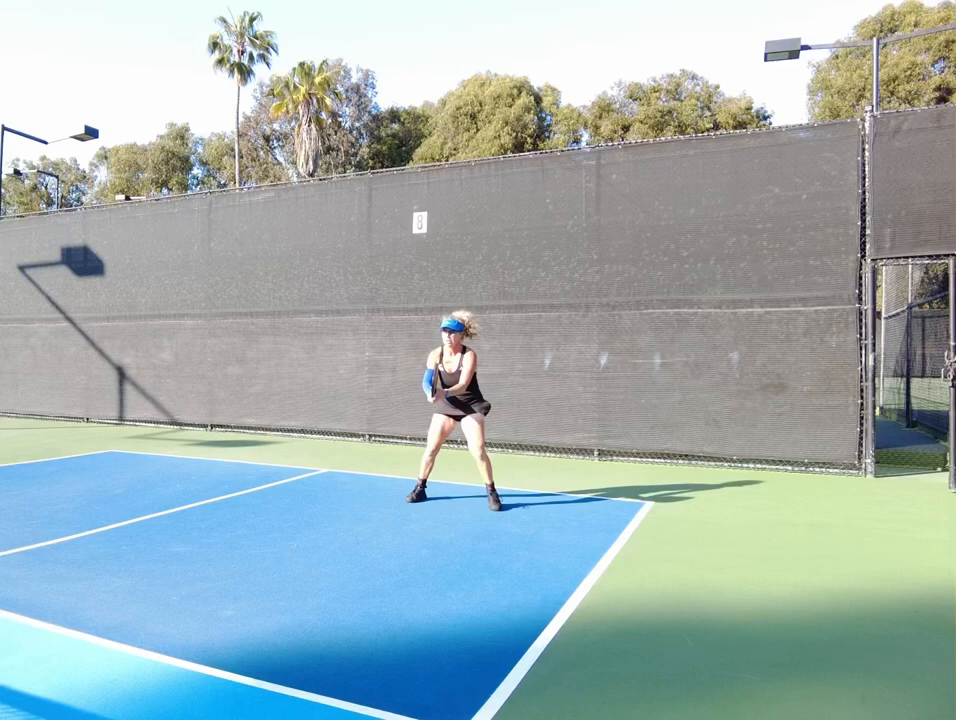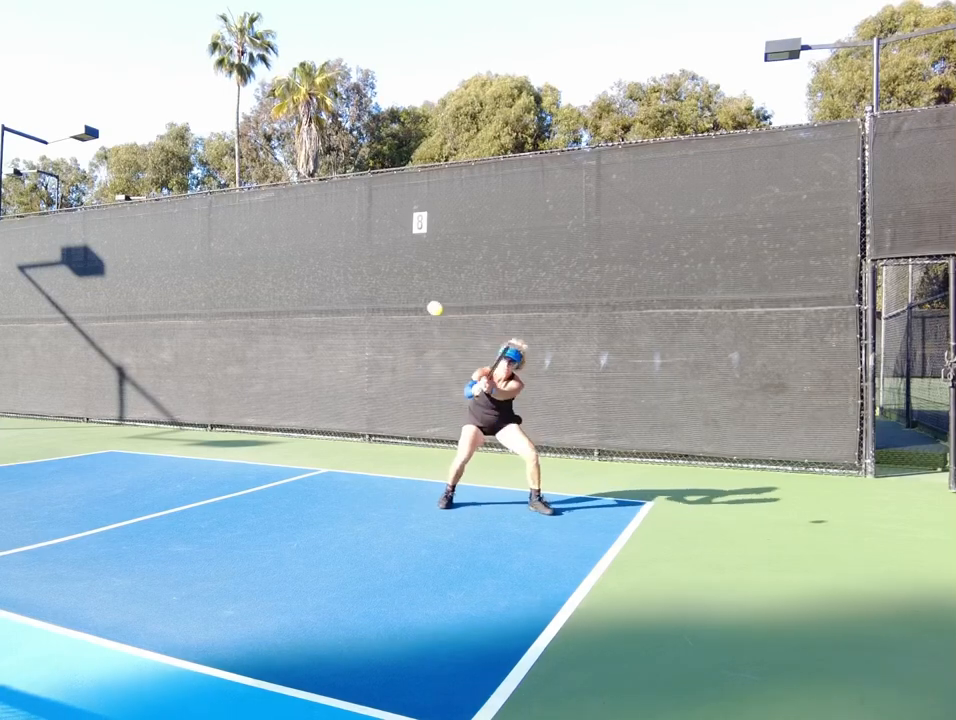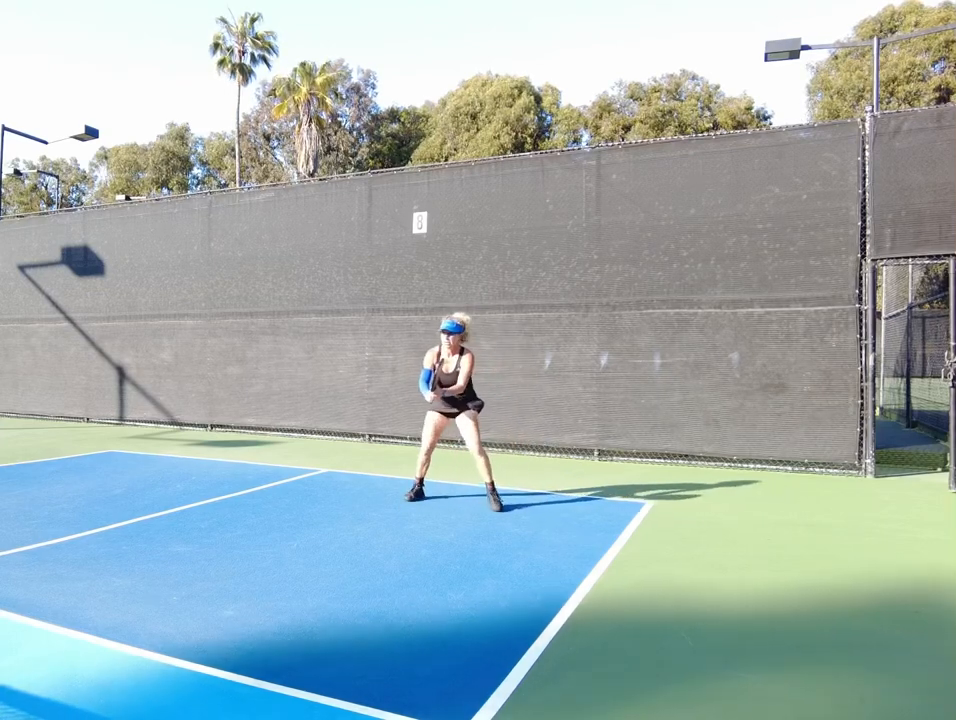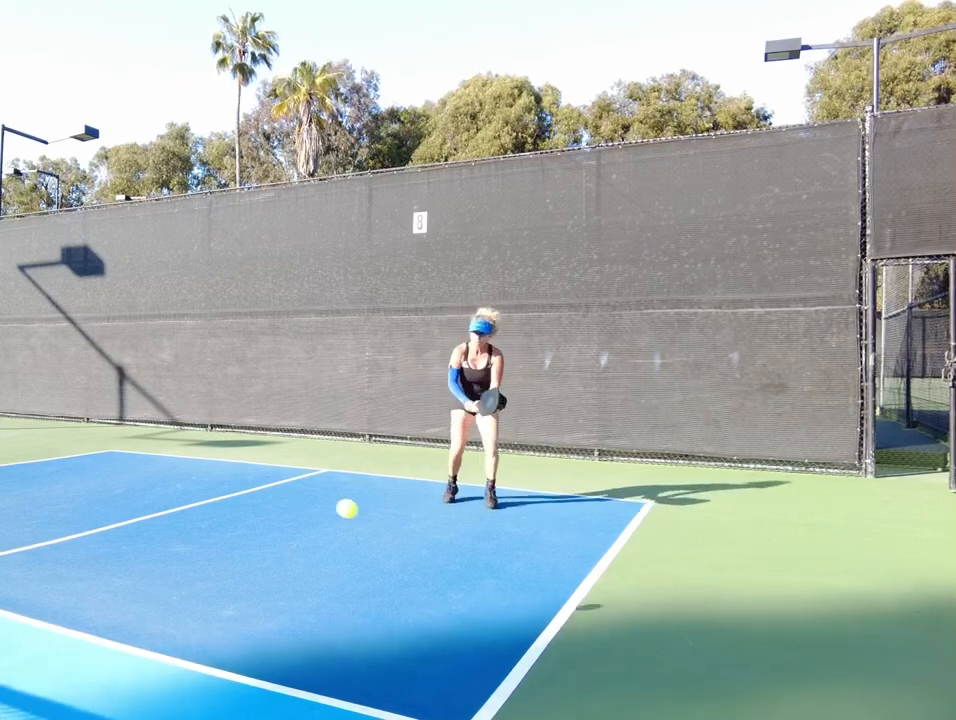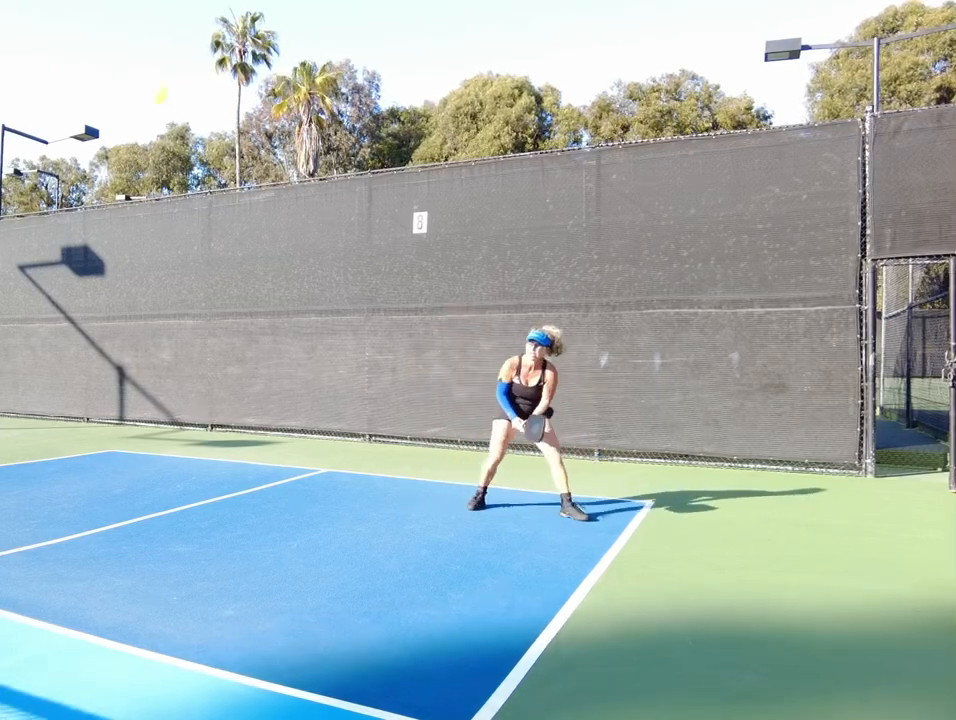
dt=1s
person 1, frame 1
left shoulder: (470, 356)
right shoulder: (435, 355)
left elbow: (464, 385)
right elbow: (427, 381)
left wrist: (444, 393)
right wrist: (430, 393)
left hip: (471, 407)
right hip: (446, 407)
left knee: (478, 451)
right knee: (431, 448)
left ankle: (492, 493)
right ankle: (420, 488)
person 1, frame 2
left shoulder: (517, 384)
right shoulder: (483, 373)
left elbow: (502, 395)
left wrist: (489, 389)
right wrist: (475, 390)
left hip: (504, 423)
right hip: (476, 421)
left knee: (531, 454)
right knee: (462, 457)
left ankle: (535, 498)
right ankle: (448, 493)
person 1, frame 3
left shoulder: (467, 356)
right shoulder: (433, 354)
left elbow: (461, 386)
right elbow: (424, 381)
left wrist: (442, 392)
right wrist: (428, 394)
left hip: (465, 404)
right hip: (439, 405)
left knee: (476, 447)
right knee: (426, 447)
left ankle: (491, 491)
right ankle: (418, 487)
person 1, frame 4
left shoulder: (496, 355)
right shoulder: (460, 351)
left elbow: (495, 385)
right elbow: (452, 382)
right wrist: (466, 402)
right hip: (462, 404)
left knee: (491, 445)
right knee: (457, 447)
left ankle: (490, 489)
right ankle: (452, 484)
person 1, frame 5
left shoulder: (550, 371)
right shoulder: (511, 364)
left elbow: (545, 402)
right elbow: (501, 394)
left wrist: (530, 419)
right wrist: (514, 418)
left hip: (535, 415)
right hip: (509, 412)
left knee: (554, 456)
right knee: (494, 456)
left ankle: (567, 505)
right ankle: (480, 494)
